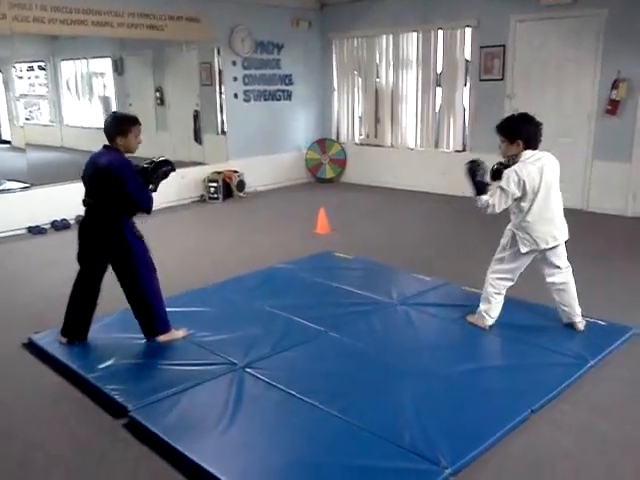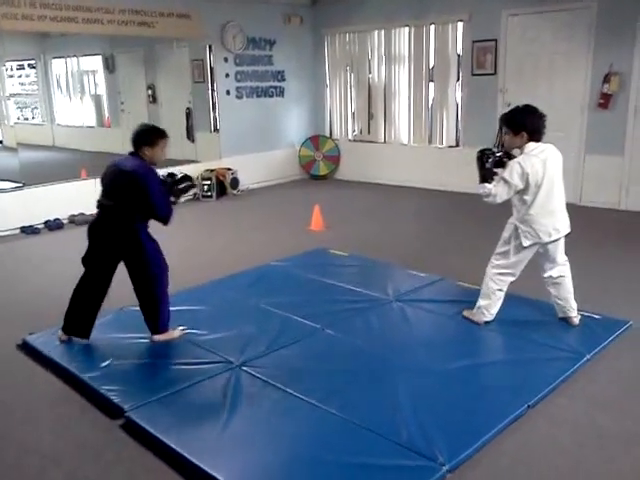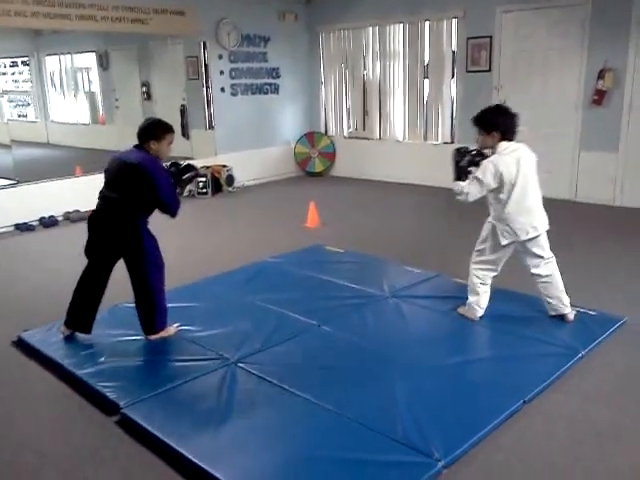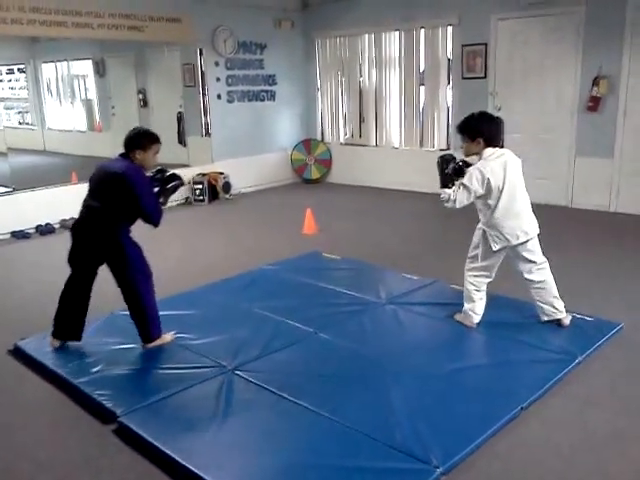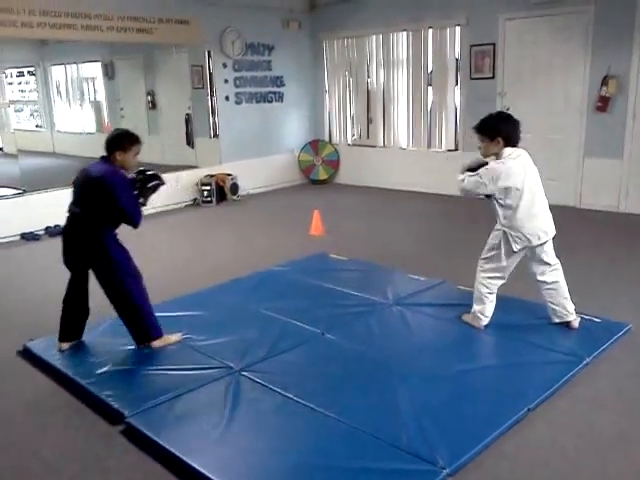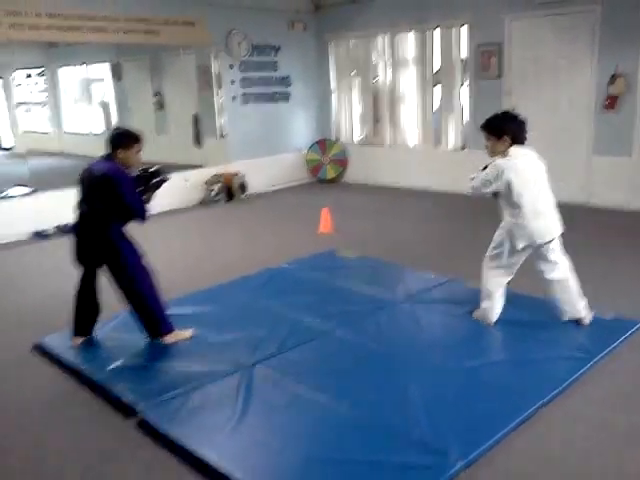
dt=0.3s
person 1, frame 1
left shoulder: (95, 160)
right shoulder: (121, 165)
right elbow: (144, 204)
left wrist: (141, 179)
right wrist: (151, 183)
left hip: (92, 227)
right hip: (115, 230)
left knee: (87, 279)
right knee: (141, 277)
left ankle: (70, 332)
right ankle: (160, 330)
person 1, frame 2
left shoulder: (116, 166)
right shoulder: (146, 173)
right elbow: (163, 215)
left wrist: (162, 188)
right wrist: (170, 194)
left hip: (102, 228)
right hip: (129, 232)
left knee: (93, 278)
right knee: (155, 274)
left ankle: (69, 329)
right ankle: (160, 329)
person 1, frame 3
left shoulder: (120, 159)
right shoulder: (152, 166)
right elbow: (171, 208)
left wrist: (166, 180)
right wrist: (175, 185)
left hip: (101, 221)
right hip: (129, 226)
left knee: (95, 272)
right knee: (150, 272)
left ankle: (72, 323)
right ankle: (155, 327)
person 1, frame 4
left shoulder: (106, 168)
right shoulder: (135, 175)
right elbow: (153, 218)
left wrist: (148, 187)
right wrist: (160, 195)
left hip: (84, 229)
right hip: (111, 236)
left knee: (78, 281)
right knee: (139, 279)
left ankle: (61, 334)
right ankle: (152, 335)
person 1, frame 5
left shoulder: (89, 170)
right shoulder: (115, 178)
right elbow: (133, 219)
left wrist: (131, 189)
right wrist: (140, 197)
left hip: (73, 235)
right hip: (97, 239)
left knee: (77, 283)
right knee: (127, 284)
left ankle: (67, 337)
right ankle: (152, 336)
person 1, frame 6
left shoulder: (92, 170)
right shoulder: (118, 175)
right elbow: (136, 213)
left wrist: (135, 187)
right wrist: (143, 194)
left hip: (84, 232)
right hip: (106, 235)
left knee: (89, 280)
right knee: (138, 280)
left ankle: (80, 332)
right ankle: (164, 330)
person 2, frame 1
left shoulder: (515, 173)
right shoulder: (551, 160)
left elbow: (492, 205)
left wrist: (479, 182)
left hip: (525, 235)
right hip: (553, 231)
left knee: (499, 274)
right knee: (560, 275)
left ankle: (484, 316)
right ankle: (575, 318)
person 2, frame 2
left shoulder: (519, 164)
right shoulder: (553, 153)
left elbow: (493, 195)
left hip: (527, 228)
right hip: (554, 225)
left knee: (500, 268)
right knee: (557, 268)
left ankle: (482, 312)
right ankle: (570, 313)
person 2, frame 3
left shoulder: (492, 165)
right shoulder: (525, 152)
left elbow: (466, 193)
left hip: (505, 226)
right hip: (533, 222)
left knee: (482, 264)
right knee: (544, 265)
left ankle: (474, 308)
right ankle: (563, 309)
person 2, frame 4
left shoulder: (478, 171)
right shoulder: (510, 157)
left elbow: (455, 200)
left hip: (496, 232)
right hip: (524, 226)
left knee: (476, 271)
right knee: (537, 270)
left ankle: (470, 315)
right ankle: (558, 314)
person 2, frame 5
left shoulder: (497, 170)
right shoulder: (523, 157)
left elbow: (467, 186)
left wrist: (467, 172)
right wrist: (483, 169)
left hip: (514, 232)
right hip: (540, 227)
left knee: (489, 271)
right knee: (549, 272)
left ankle: (479, 316)
right ankle: (568, 316)
person 2, frame 6
left shoulder: (501, 166)
right shoulder: (533, 157)
left elbow: (477, 187)
left wrist: (483, 174)
left hip: (519, 229)
right hip: (546, 225)
left knee: (495, 267)
right knee: (557, 269)
left ankle: (488, 313)
right ankle: (579, 312)
